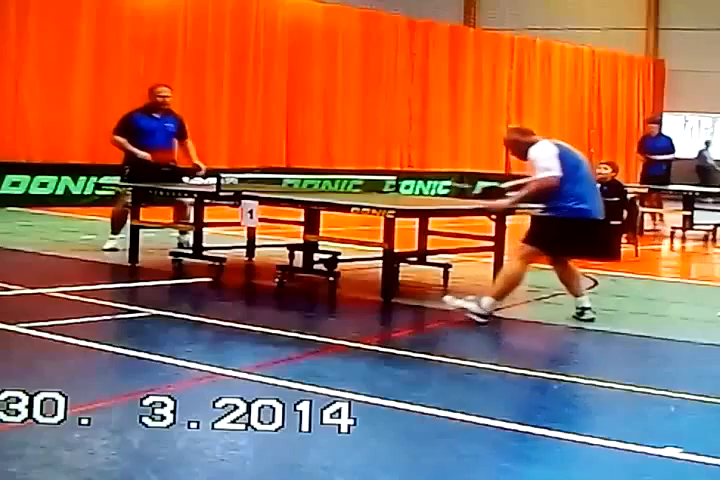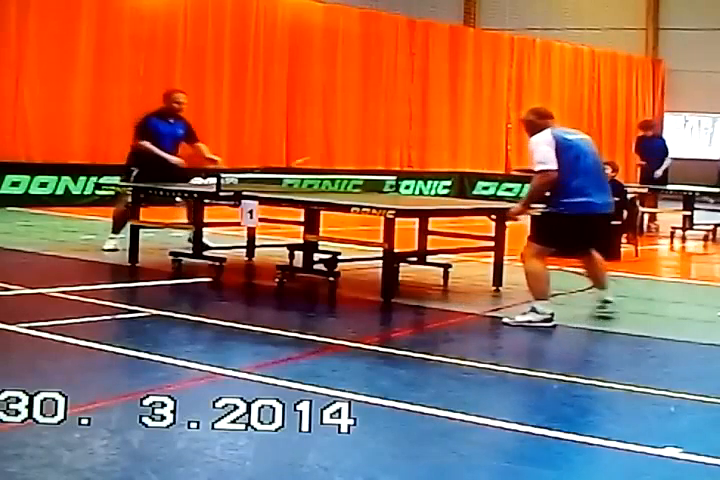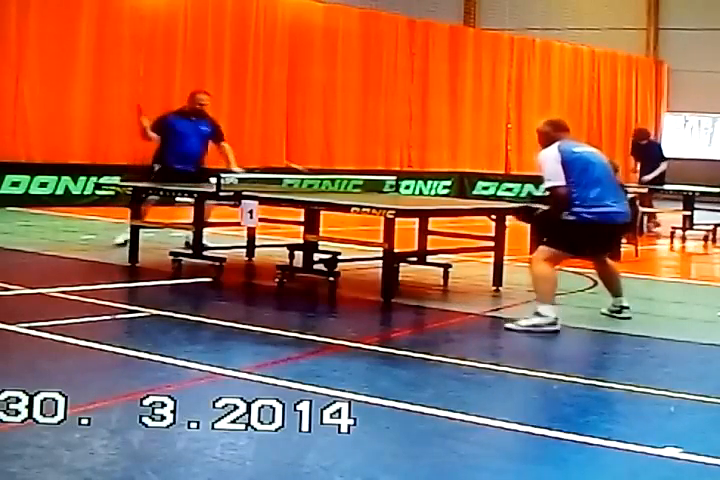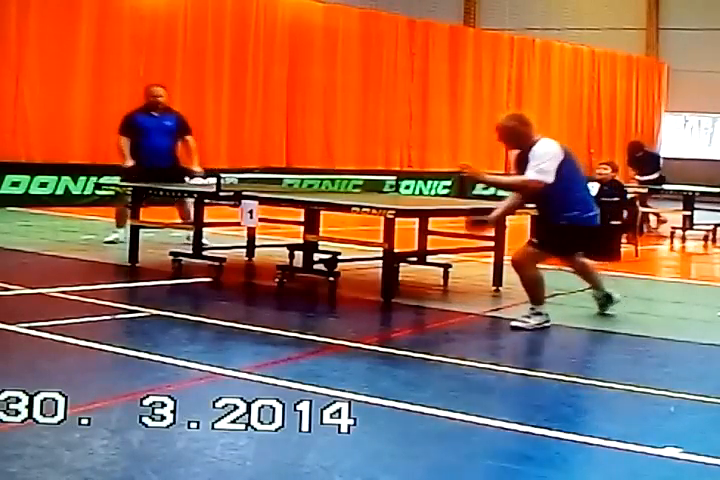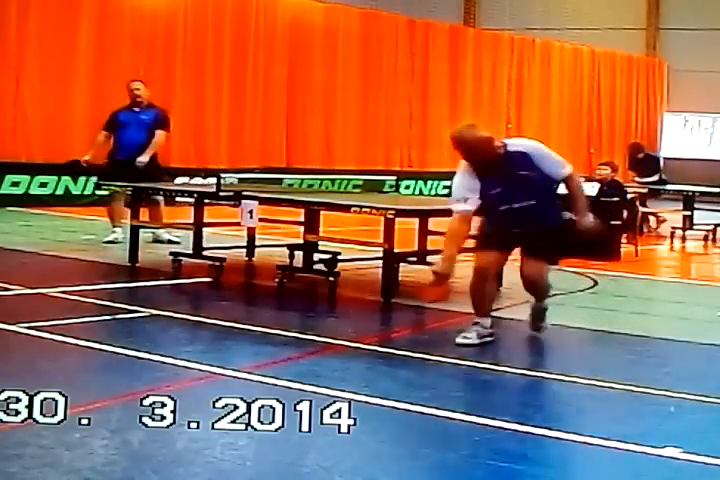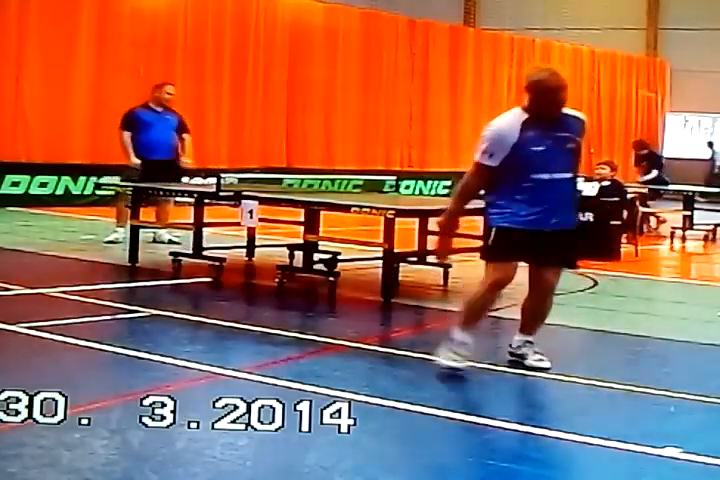
dt=0.5s
person 1, frame 1
left shoulder: (539, 149)
right shoulder: (558, 149)
left elbow: (549, 182)
left wrist: (510, 201)
left hip: (568, 213)
right hip: (589, 215)
left knee: (521, 257)
right knee: (558, 258)
left ankle: (484, 306)
right ankle: (584, 306)
person 1, frame 2
left shoulder: (542, 138)
right shoulder: (580, 136)
left elbow: (548, 176)
left wrist: (524, 205)
left hip: (571, 208)
right hip: (601, 206)
left knee: (533, 254)
right knee: (587, 251)
left ankle: (542, 311)
right ankle: (604, 300)
person 1, frame 3
left shoulder: (550, 153)
right shoulder: (592, 152)
left elbow: (560, 193)
left wrist: (549, 218)
right wrist: (554, 216)
left hip: (588, 217)
right hip: (618, 215)
left knee: (541, 259)
right knee: (600, 257)
left ankle: (546, 315)
right ankle: (619, 305)
person 1, frame 4
left shoulder: (546, 149)
right shoulder: (522, 156)
left elbow: (533, 185)
right elbow: (522, 194)
left wrist: (487, 178)
right wrist: (496, 215)
left hip: (573, 219)
right hip: (578, 217)
left knee: (522, 260)
right knee: (573, 258)
left ankle: (539, 313)
right ankle: (603, 294)
person 1, frame 5
left shoulder: (528, 150)
right shoulder: (467, 173)
left elbow: (570, 178)
right elbow: (461, 217)
left wrist: (582, 214)
right wrist: (446, 260)
left hip: (544, 222)
right hip: (498, 224)
left knee: (534, 276)
right knee: (484, 267)
left ankle: (540, 305)
right ankle: (482, 324)
person 1, frame 6
left shoulder: (576, 123)
right shoulder: (505, 127)
right elbow: (479, 175)
left wrist: (567, 202)
right wrist: (452, 215)
left hip: (558, 222)
right hip: (509, 218)
left knee: (545, 286)
right knee: (498, 279)
left ankle: (523, 344)
right ankle: (459, 339)
person 2, frame 1
left shoulder: (175, 119)
right shoulder: (134, 117)
left elbow: (185, 141)
right elbow: (116, 138)
left wrist: (195, 160)
right wrist: (136, 152)
left hip: (167, 169)
right hip: (138, 169)
left knee: (182, 202)
right knee: (124, 202)
left ankle: (184, 238)
right ankle: (113, 238)
person 2, frame 2
left shoulder: (183, 124)
right shoulder: (150, 120)
left elbow: (196, 143)
right elbow: (141, 144)
left wrist: (209, 156)
right wrist: (167, 157)
left hip: (168, 169)
right hip: (142, 168)
right knee: (127, 202)
right ankle: (113, 238)
person 2, frame 3
left shoulder: (210, 124)
right shoulder: (170, 119)
left elbow: (222, 145)
right elbow: (153, 137)
left wrist: (232, 165)
right wrist: (146, 130)
left hip: (195, 171)
right hip: (166, 168)
right knee: (148, 199)
right ankle: (131, 233)
person 2, frame 4
left shoulder: (176, 117)
right shoulder: (133, 117)
left elbow: (188, 139)
right elbow: (123, 139)
left wrist: (194, 163)
right wrist: (127, 159)
left hip: (169, 167)
right hip: (140, 167)
left knee: (183, 199)
right knee: (126, 199)
right ankle: (119, 232)
person 2, frame 5
left shoulder: (158, 114)
right shoulder: (118, 114)
left elbow: (160, 136)
right elbow: (105, 135)
left wrist: (146, 155)
right wrist: (90, 154)
left hip: (146, 164)
right hip: (118, 163)
left knee: (154, 198)
right knee: (116, 196)
left ankle: (159, 232)
right ankle: (117, 231)
person 2, frame 6
left shoulder: (175, 117)
right shoulder: (135, 113)
left elbow: (185, 137)
right elbow: (125, 135)
left wrist: (186, 156)
right wrist: (132, 156)
left hip: (169, 163)
right hip: (142, 163)
left knee: (166, 197)
right knee: (128, 195)
left ankle: (161, 232)
right ankle: (120, 231)
